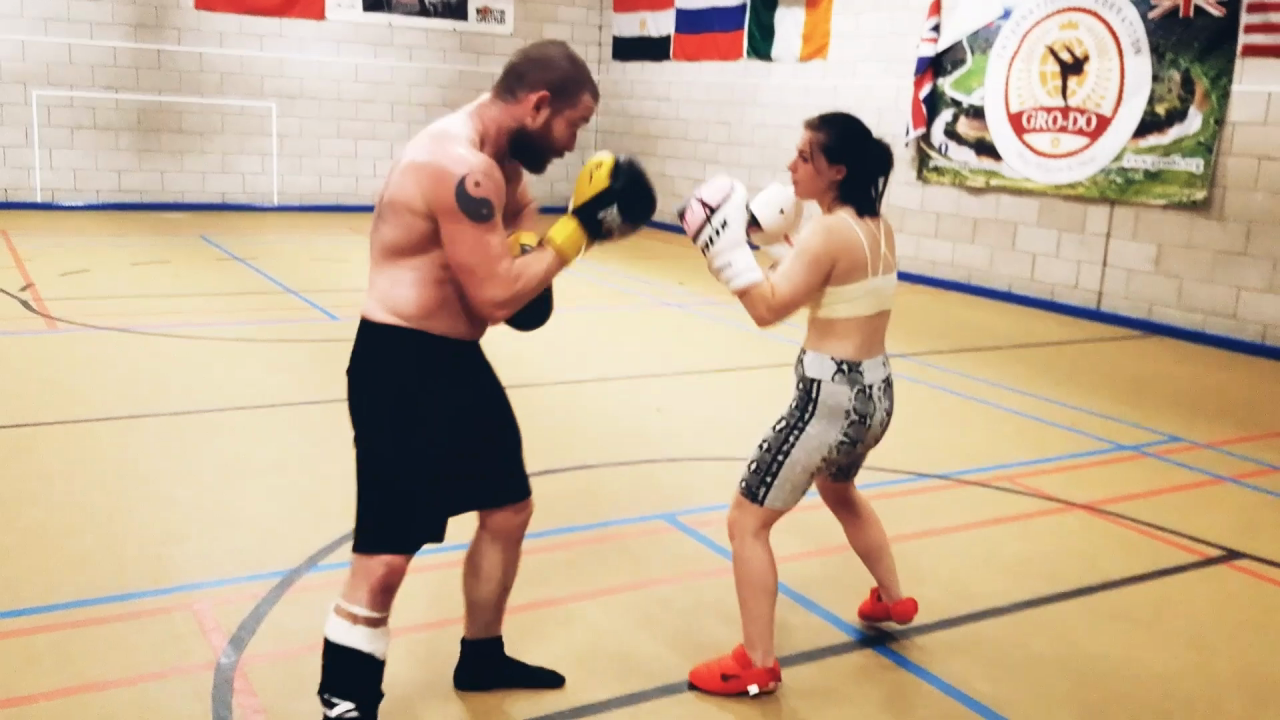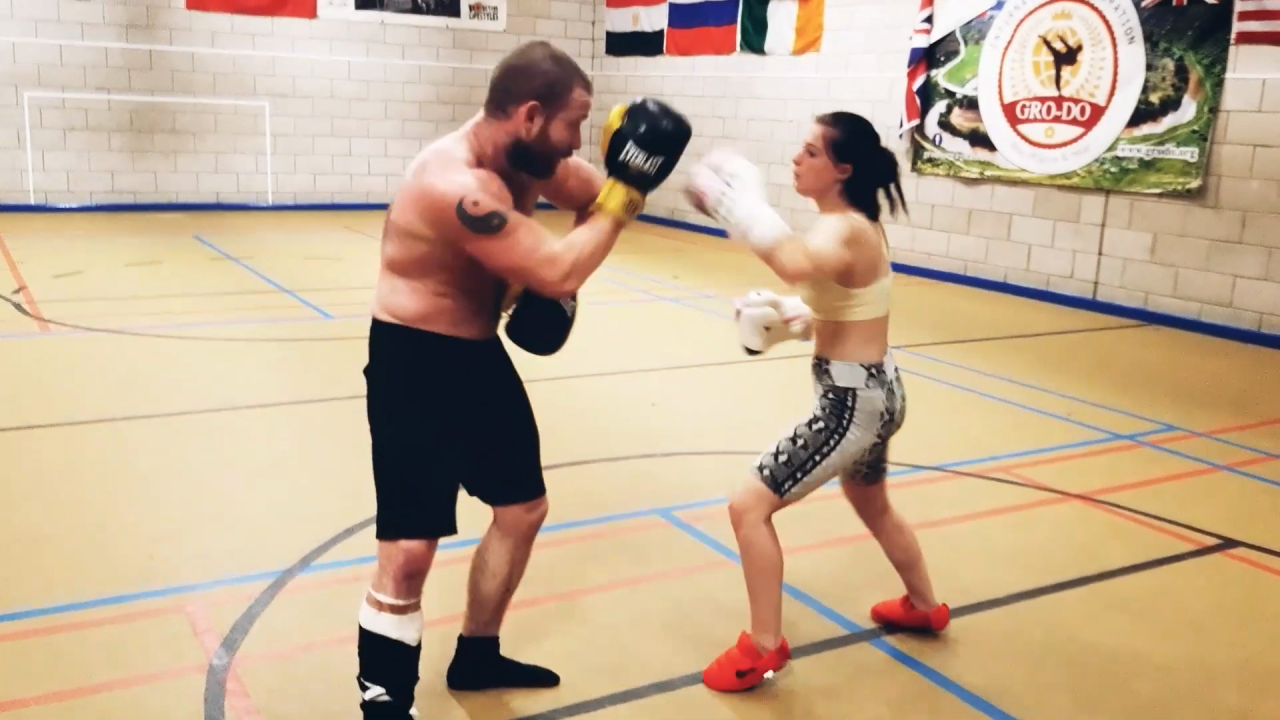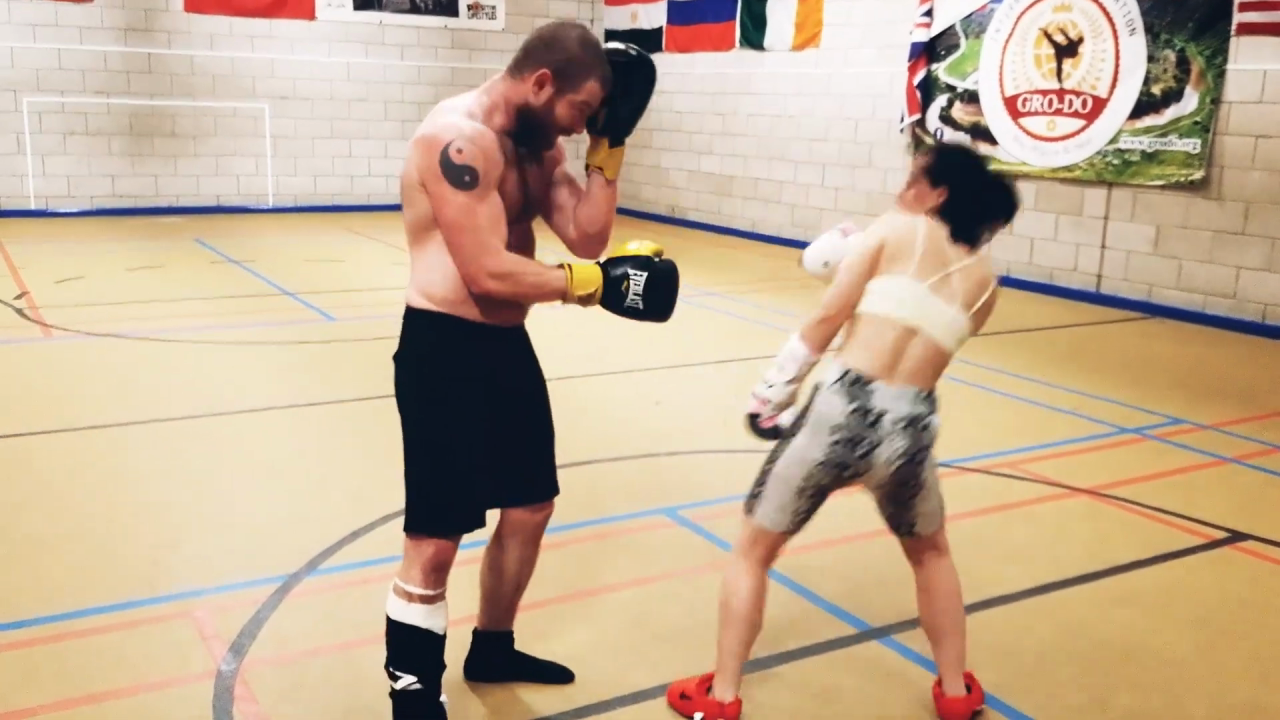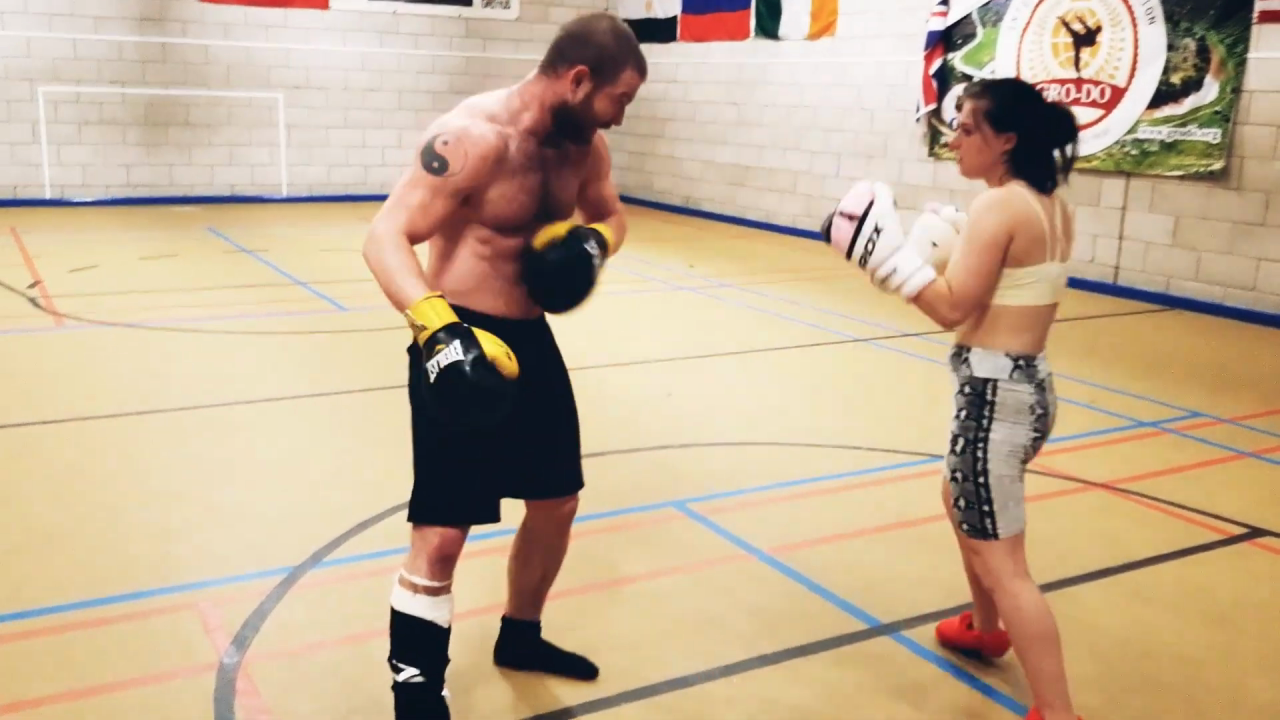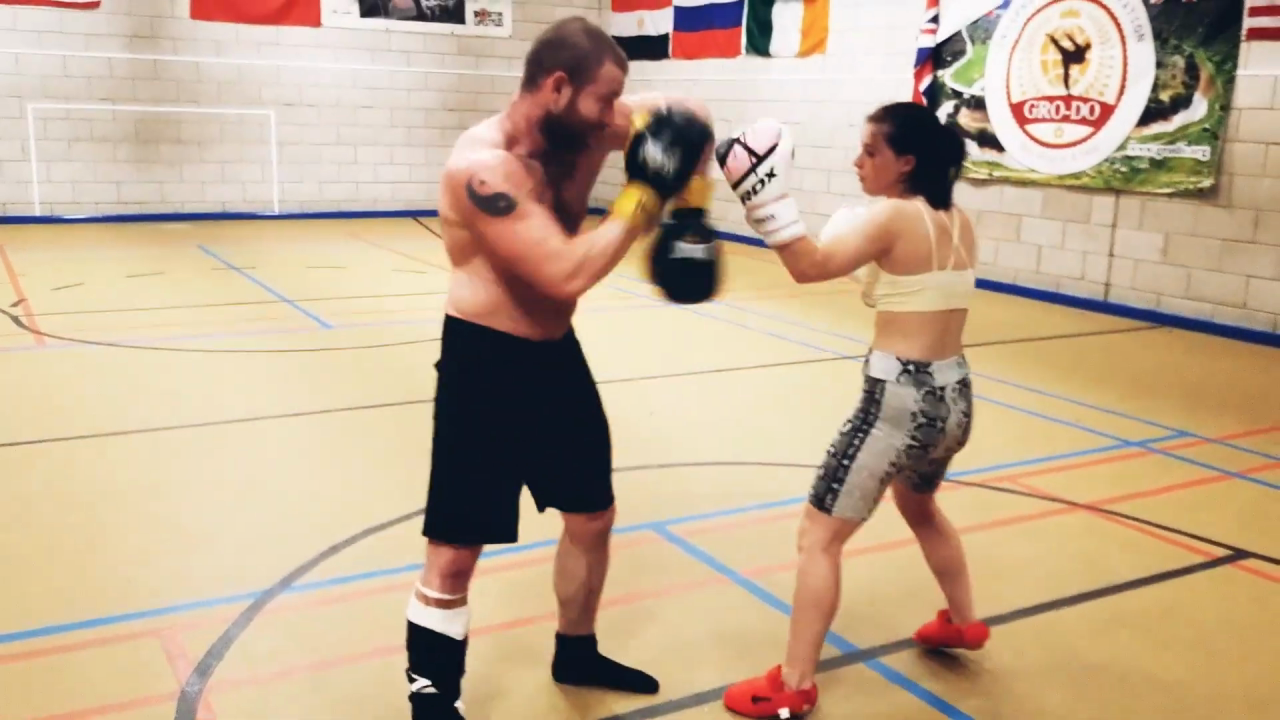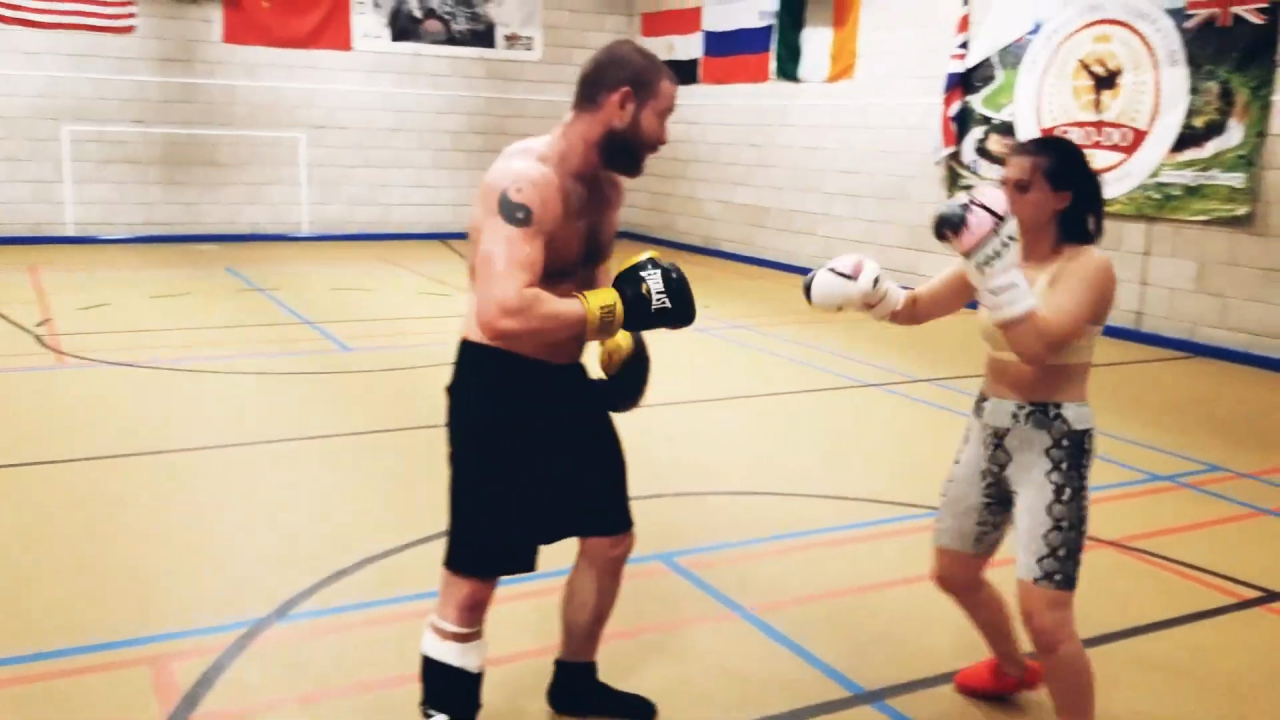
dt=0.7s
person 1, frame 1
left shoulder: (493, 149)
right shoulder: (463, 166)
left elbow: (523, 218)
right elbow: (496, 297)
left wrist: (533, 243)
right wrist: (577, 229)
left hip: (456, 360)
right hip: (399, 365)
left knee: (509, 511)
right knee: (385, 559)
left ankle: (482, 655)
person 1, frame 2
left shoulder: (523, 155)
right shoulder: (456, 186)
left elbow: (589, 193)
right elbow: (560, 271)
left wrist: (560, 277)
right wrist: (626, 187)
left hip: (481, 353)
right hip: (413, 364)
left knee: (523, 510)
right knee: (409, 550)
left ankle: (476, 655)
person 1, frame 3
left shoulder: (536, 147)
right shoulder: (458, 138)
left elbow: (588, 236)
right elbow: (491, 272)
left wrist: (610, 141)
right wrist: (600, 283)
left hip: (507, 346)
right hip: (444, 352)
left knee: (529, 509)
right knee: (434, 543)
left ankle: (492, 648)
person 1, frame 4
left shoulder: (582, 146)
right shoulder: (472, 135)
left elbow: (611, 218)
right elbow: (383, 239)
left wrist: (592, 242)
right wrist: (436, 330)
left hip: (528, 339)
right hip: (459, 348)
left knee: (556, 501)
right knee: (440, 536)
left ankle: (520, 636)
person 1, frame 5
left shoulder: (585, 132)
right shoulder: (482, 165)
left elbow: (689, 119)
right elbow: (565, 275)
left wrist: (688, 212)
right wrist: (646, 192)
left hip: (558, 354)
right hip: (485, 363)
left knee: (592, 518)
right knee: (455, 552)
left ankle: (576, 653)
person 1, frame 6
left shoulder: (605, 186)
right shoulder: (528, 180)
right elbow: (503, 313)
left wrist: (614, 331)
right wrist: (617, 306)
left hip: (567, 383)
right hip: (498, 389)
left knee: (609, 540)
right knee: (474, 580)
person 2, frame 1
left shoulder: (827, 233)
right shoulder: (875, 225)
left elbow: (767, 308)
left wrist: (722, 241)
right wrist: (781, 243)
left hip: (830, 397)
right hip: (872, 391)
left knee: (746, 523)
right knee: (840, 493)
left ankle: (757, 664)
right ankle: (892, 598)
person 2, frame 2
left shoulder: (841, 234)
right shoulder: (857, 224)
left elbow: (793, 267)
left wrist: (741, 203)
right wrist: (789, 316)
left hip: (854, 403)
right hip: (876, 392)
left knee: (748, 508)
right knee: (869, 503)
left ankle: (764, 643)
right ankle: (921, 604)
person 2, frame 3
left shoulder: (894, 230)
right shoulder: (985, 279)
left elbow: (832, 315)
left wrist: (775, 388)
left hip: (841, 414)
right hip: (909, 430)
left knee: (751, 553)
right knee: (931, 553)
person 2, frame 4
left shoulder: (998, 207)
right shoulder: (1050, 205)
left elbow: (953, 310)
left wrist: (884, 247)
right wrist: (952, 248)
left hip: (995, 395)
right hip: (1025, 387)
left knee: (1001, 566)
right knee: (964, 510)
right ankle: (984, 628)
person 2, frame 5
left shoulder: (894, 216)
right shoulder: (956, 221)
left elbow: (809, 267)
left wrist: (764, 191)
right wrist: (860, 249)
left hip: (899, 398)
right hip: (950, 394)
left knee: (818, 537)
right knee: (918, 505)
right ankle: (963, 620)
person 2, frame 6
left shoulder: (1090, 267)
right shoulder: (997, 254)
left elbow: (1035, 345)
right elbow: (912, 310)
left wrist: (994, 260)
right wrist: (869, 291)
left hip: (1053, 444)
right hip: (989, 429)
left knee: (1046, 615)
right knee: (954, 573)
right ankle: (1015, 665)
